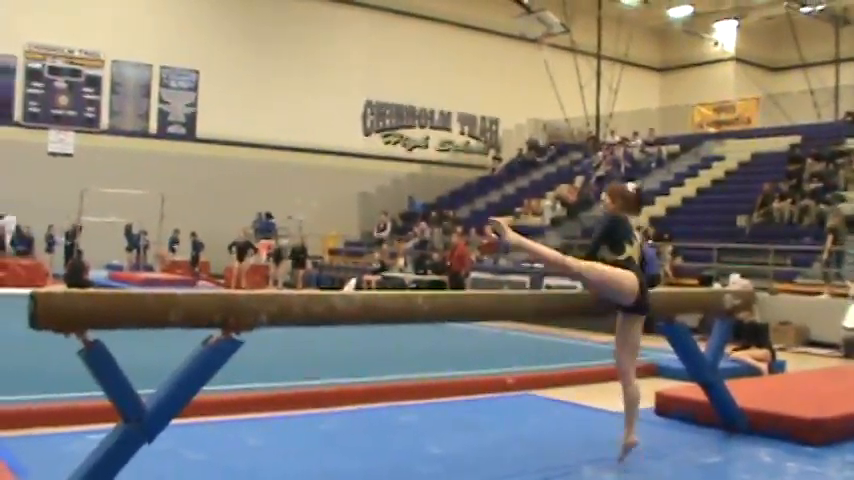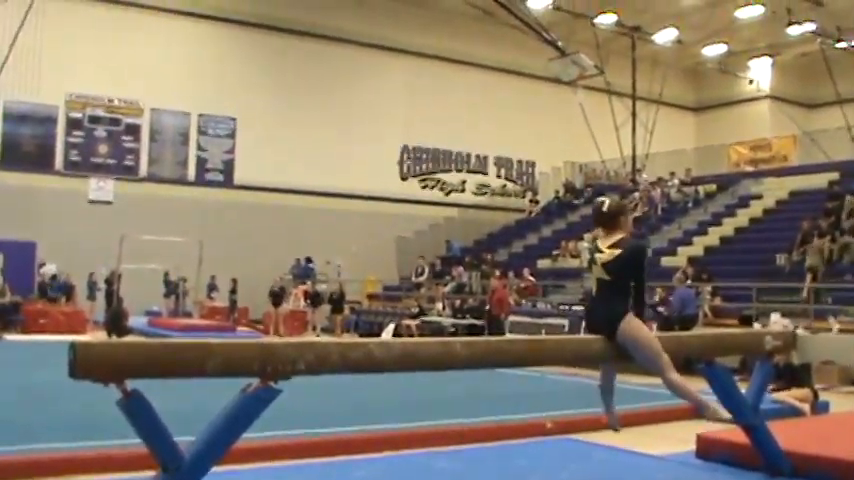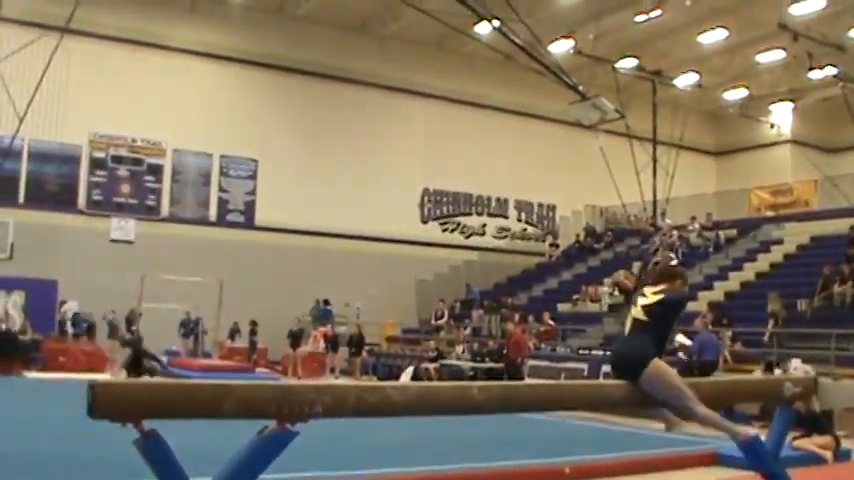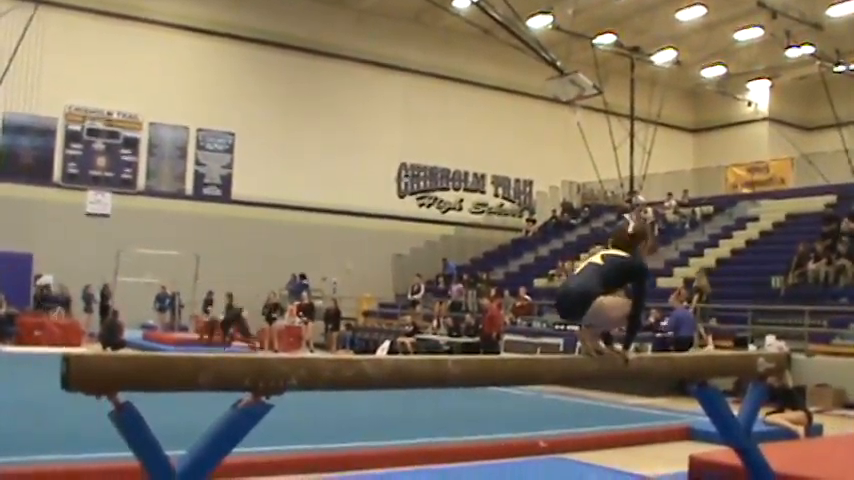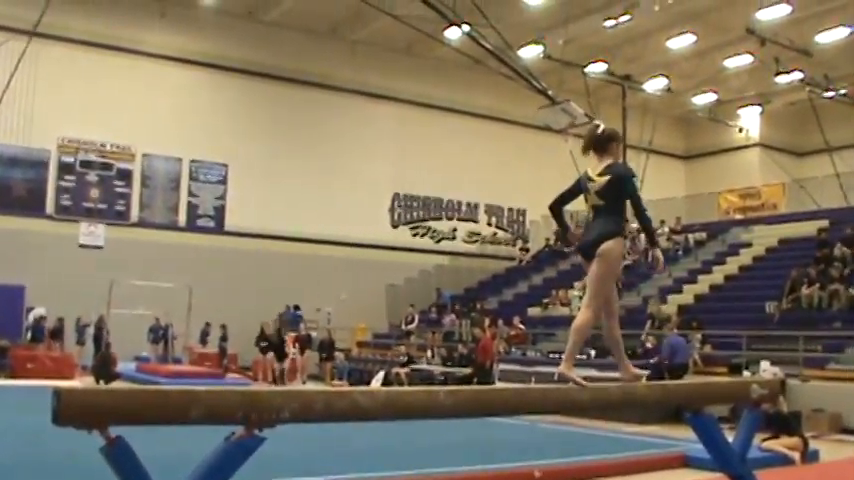
dt=1s
person 1, frame 1
left shoulder: (615, 219)
right shoulder: (630, 231)
left elbow: (594, 247)
left wrist: (582, 267)
left hip: (627, 285)
right hip: (635, 298)
left knee: (567, 263)
right knee: (627, 370)
left ankle: (513, 238)
right ankle: (629, 433)
person 1, frame 2
left shoulder: (596, 246)
right shoulder: (636, 248)
right elbow: (638, 288)
right wrist: (639, 319)
left hip: (593, 316)
right hip: (617, 316)
left knee: (608, 367)
right knee: (665, 368)
left ankle: (609, 412)
right ankle: (707, 407)
person 1, frame 3
left shoulder: (641, 294)
right shoulder: (676, 297)
right elbow: (662, 337)
left hip: (621, 356)
right hip: (640, 359)
right knee: (692, 405)
person 1, frame 4
left shoulder: (603, 255)
right shoulder: (638, 267)
right elbow: (637, 311)
left wrist: (609, 344)
right wrist: (626, 348)
left hip: (563, 301)
right hip: (581, 302)
left knee: (616, 298)
right knee: (631, 309)
left ankle: (591, 333)
right ankle: (588, 333)
person 1, frame 5
left shoulder: (586, 177)
right shoulder: (621, 172)
left elbow: (555, 205)
right elbow: (639, 210)
left wrist: (567, 234)
right wrist: (654, 246)
left hip: (588, 241)
right hip: (609, 241)
left knee: (610, 309)
right knee: (591, 306)
left ankle: (625, 368)
right ankle: (567, 363)
